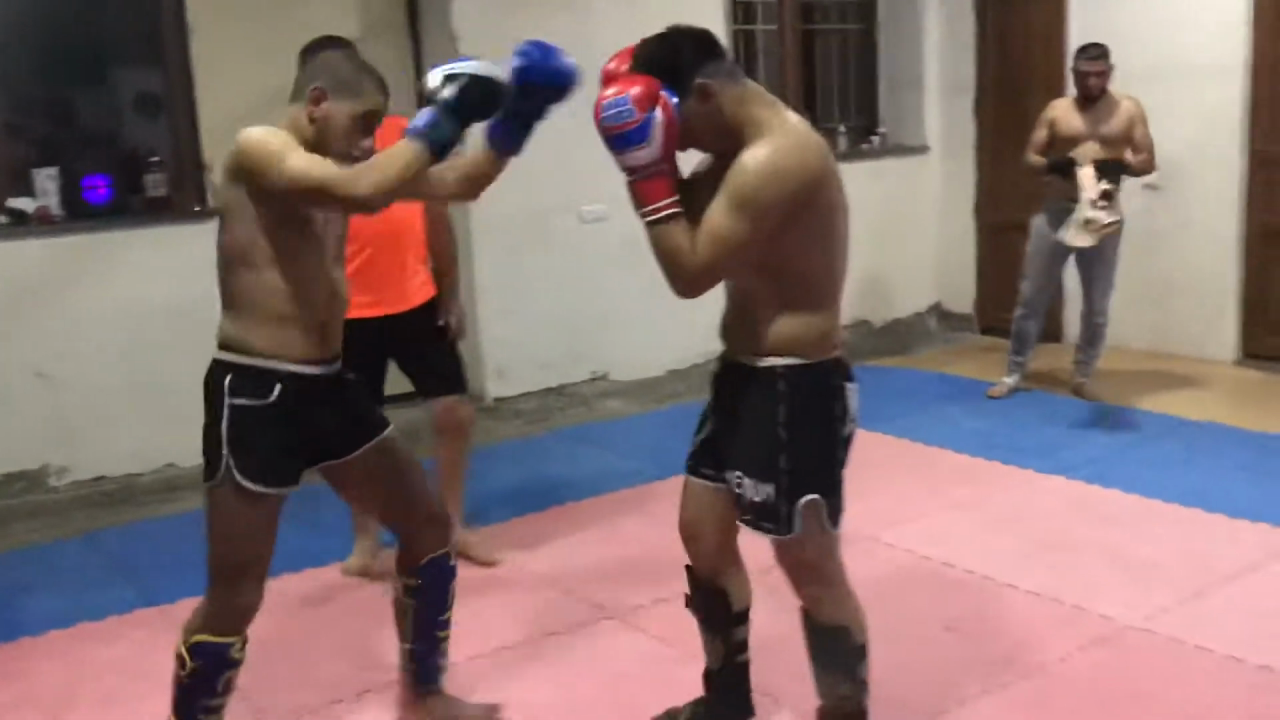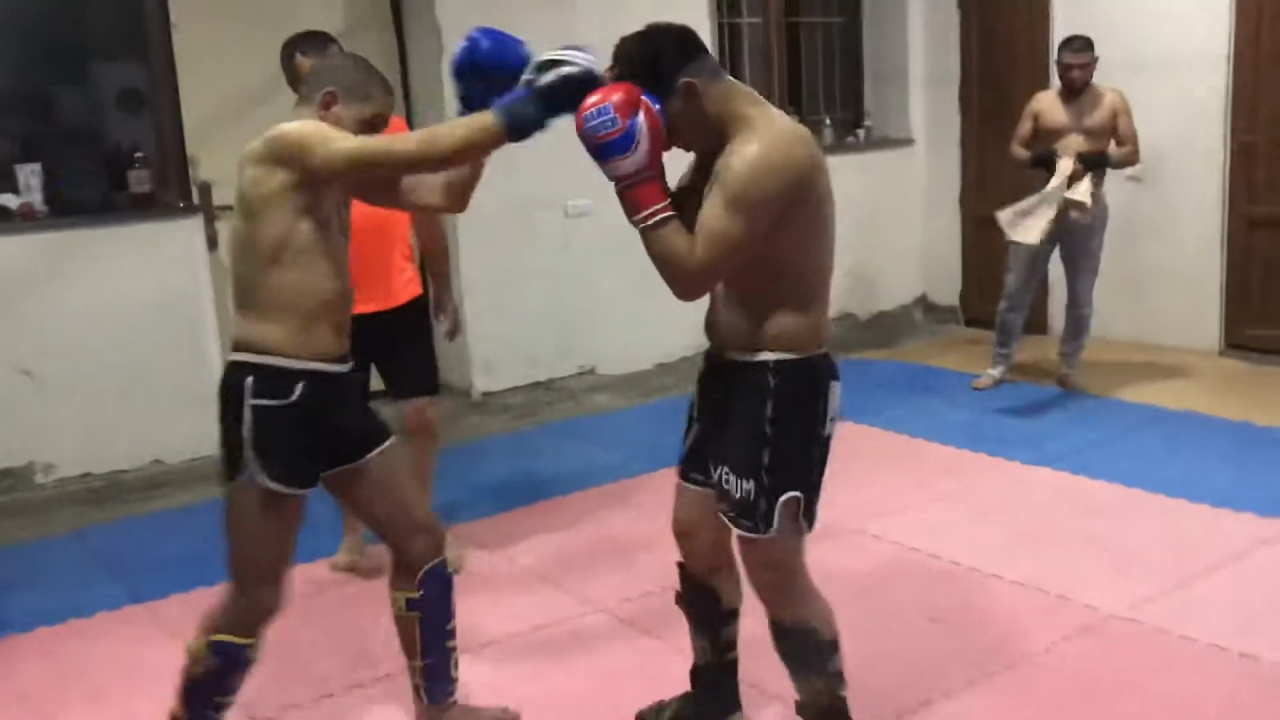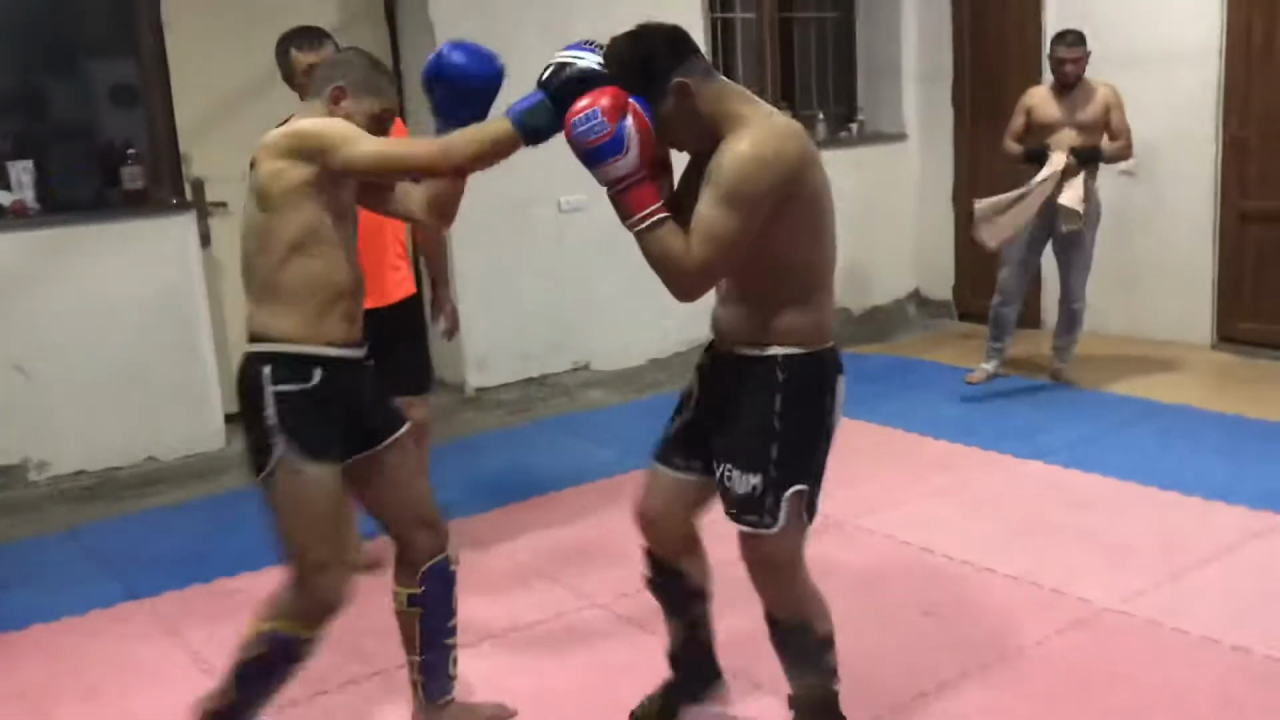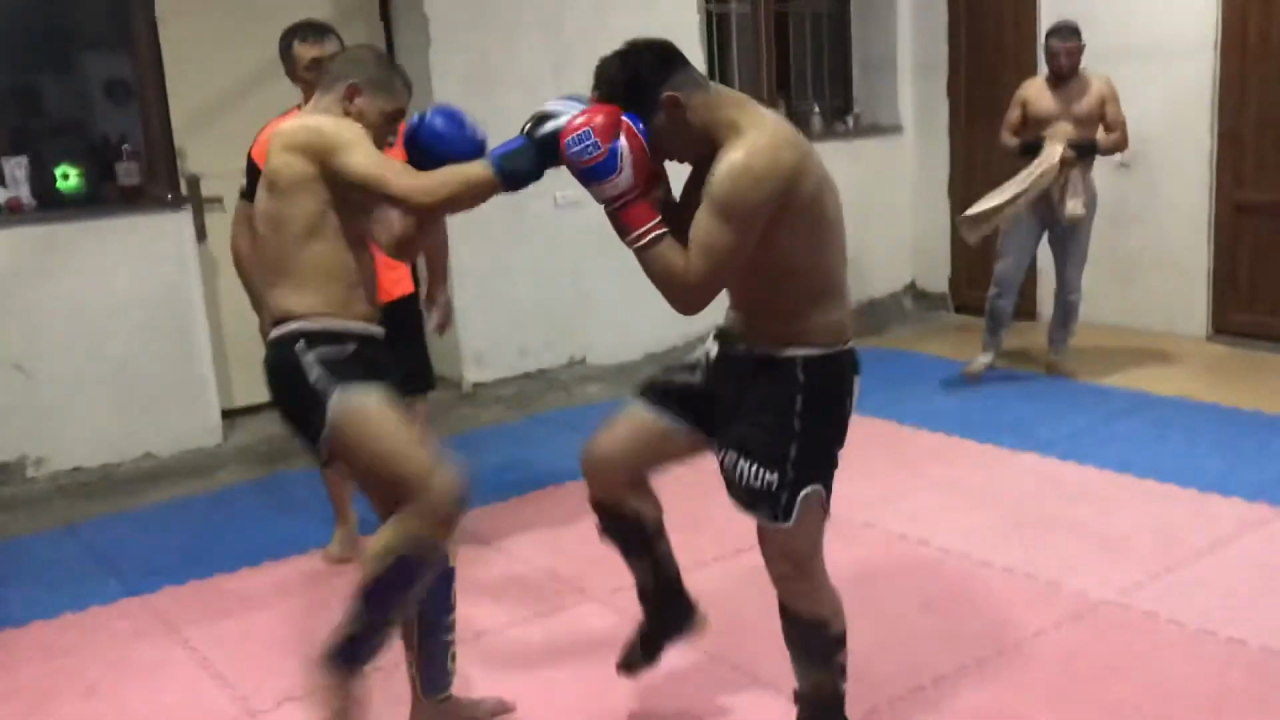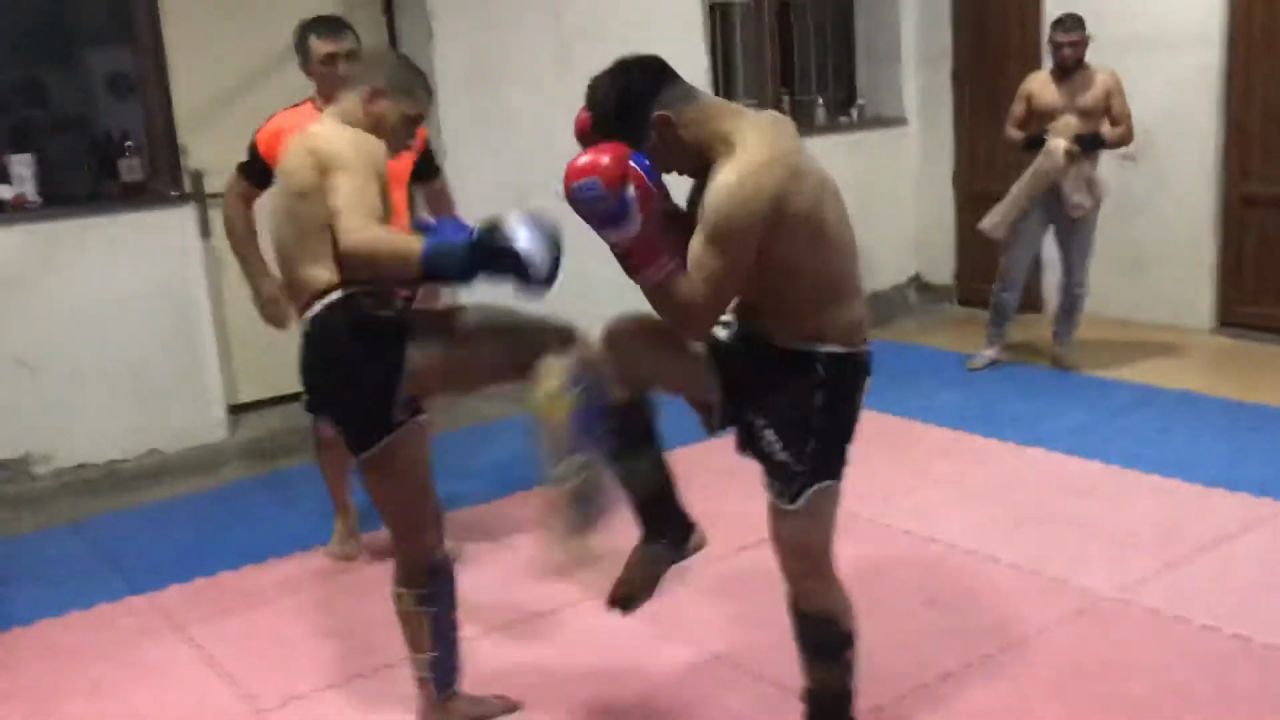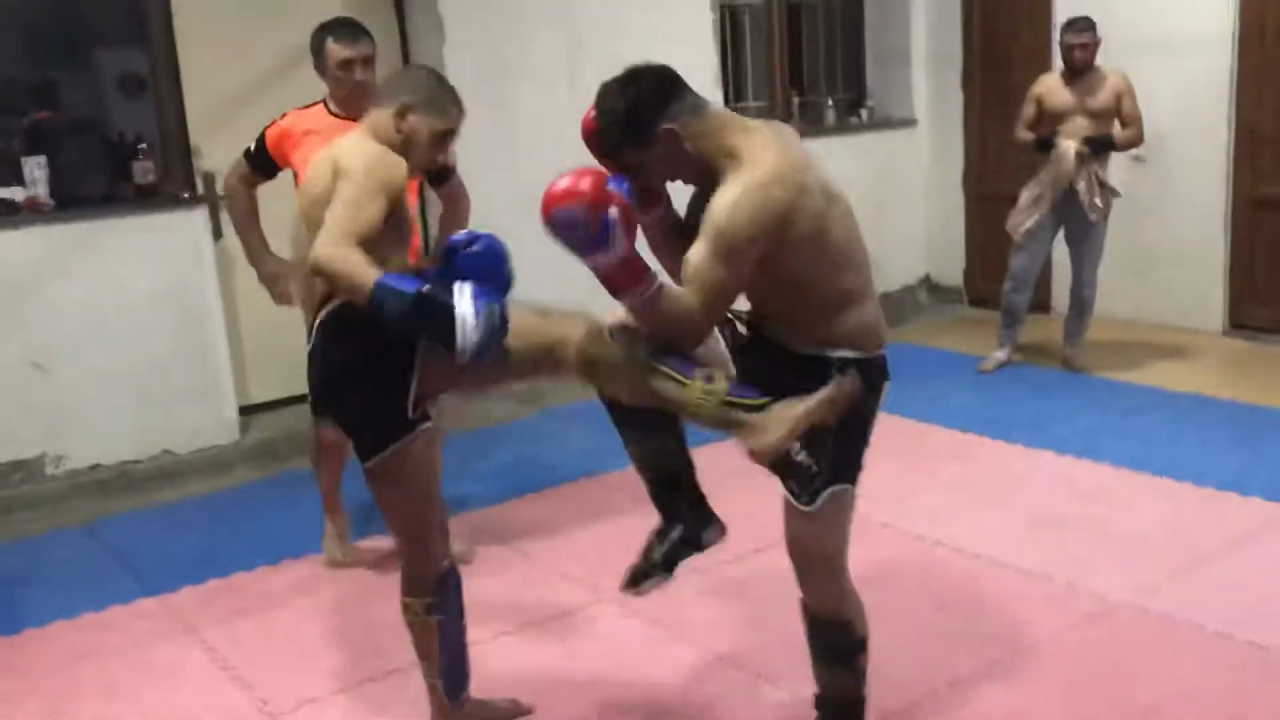
dt=0.1s
person 1, frame 1
left shoulder: (778, 157)
right shoulder: (742, 148)
left elbow: (690, 273)
right elbow: (685, 215)
left wrist: (644, 167)
right wrist: (653, 160)
left hip: (797, 388)
right hip: (744, 374)
left knee: (810, 568)
right knee: (702, 533)
person 1, frame 2
left shoulder: (767, 152)
right shoulder: (727, 145)
left elbow: (689, 274)
right elbow: (682, 231)
left wrist: (634, 174)
right wrist: (640, 164)
left hip: (782, 385)
right hip: (729, 372)
left knee: (774, 568)
right knee: (696, 535)
person 1, frame 3
left shoulder: (759, 149)
right shoulder: (727, 140)
left elbow: (688, 275)
right elbow: (684, 236)
left wrist: (627, 179)
right wrist: (651, 161)
left hip: (785, 379)
right hip: (729, 362)
left knee: (774, 564)
right knee: (661, 518)
person 1, frame 4
left shoulder: (755, 157)
right shoulder: (728, 142)
left elbow: (689, 288)
right elbow: (686, 246)
left wrist: (623, 196)
right wrist: (644, 177)
left hip: (800, 377)
right hip: (742, 353)
left knee: (792, 562)
right knee: (606, 458)
right ankle: (667, 607)
person 1, frame 5
left shoulder: (746, 176)
right shoulder: (752, 129)
left elbow: (693, 312)
right elbow: (690, 251)
left wrist: (625, 228)
right wrist: (642, 191)
left hip: (818, 367)
right hip: (760, 339)
left knee: (803, 558)
right knee: (617, 349)
right ankle: (665, 529)
person 1, frame 6
left shoulder: (751, 190)
right shoulder: (754, 142)
left elbow: (686, 322)
right elbow: (691, 256)
left wrist: (609, 261)
right wrist: (647, 196)
left hip: (832, 371)
right hip: (774, 342)
left knee: (817, 563)
person 2, frame 1
left shoulder: (333, 164)
right shoulder: (256, 152)
left elbow: (454, 188)
right elbow: (367, 190)
left wrist: (510, 120)
right wrist: (440, 120)
left hip: (328, 385)
right hip: (255, 395)
left knee: (429, 529)
right knee: (235, 597)
person 2, frame 2
left shoulder: (334, 169)
right shoulder: (287, 146)
right elbow: (427, 152)
left wrist: (519, 107)
right wrist: (527, 104)
left hip: (333, 387)
right hip: (271, 395)
left knee: (420, 542)
right knee: (255, 599)
person 2, frame 3
left shoulder: (332, 168)
right shoulder: (304, 141)
left elbow: (423, 205)
right elbow: (438, 155)
left wrist: (463, 107)
right wrist: (544, 107)
left hip: (341, 380)
right hip: (290, 387)
left knee: (424, 538)
right knee: (320, 590)
person 2, frame 4
left shoulder: (331, 162)
right shoulder: (315, 135)
left elbow: (397, 240)
right elbow: (421, 189)
right wrist: (525, 155)
left hip: (347, 358)
right hip: (316, 361)
left knee: (424, 525)
right knee: (442, 491)
person 2, frame 5
left shoulder: (314, 156)
right shoulder: (347, 145)
right elbow: (360, 243)
left wrist: (439, 245)
right wrist: (473, 253)
left hip: (349, 361)
right hip: (358, 349)
left knee: (420, 537)
right knee: (536, 338)
person 2, frame 6
left shoulder: (340, 163)
right shoulder: (372, 160)
right elbow: (330, 256)
left wrist: (438, 284)
right wrist: (412, 304)
left hip: (354, 362)
right hip: (361, 353)
left knee: (425, 551)
right knee: (576, 339)
right ankle: (758, 419)
person 3, frame 1
left shoulder: (404, 135)
left elbow: (436, 214)
left wrist: (450, 296)
left hip: (417, 304)
right hip: (350, 317)
left knee: (455, 414)
left ankle: (453, 525)
right ankle: (366, 542)
person 3, frame 2
left shoulder: (392, 130)
left elbow: (426, 213)
left wrist: (445, 292)
left hip: (402, 302)
left knee: (420, 416)
right ankle: (353, 534)
person 3, frame 3
left shoulder: (388, 127)
left elbow: (425, 214)
left wrist: (445, 291)
left hip: (395, 300)
left knee: (415, 416)
right ankle: (349, 529)
person 3, frame 4
right shoulder: (275, 142)
right elbow: (245, 230)
left wrist: (439, 285)
left hip: (395, 300)
left knee: (410, 413)
right ankle: (346, 526)
person 3, frame 5
right shoulder: (282, 131)
left elbow: (440, 200)
right elbow: (236, 198)
right wrist: (259, 281)
right knee: (330, 424)
right ankle: (345, 521)
person 3, frame 6
right shoulder: (293, 130)
left elbow: (455, 198)
right elbow: (237, 183)
right wrist: (265, 262)
right knee: (332, 429)
right ankle: (335, 523)
person 4, frame 1
left shoulder: (1129, 109)
right shoulder: (1056, 110)
left elbow: (1148, 160)
right elbow: (1030, 156)
left wrist: (1117, 165)
right wrist: (1054, 165)
right hip: (1055, 213)
left knee: (1097, 304)
right knee: (1032, 296)
left ankle: (1082, 376)
right ankle: (1014, 372)
person 4, frame 2
left shoulder: (1113, 102)
right shoulder: (1040, 103)
left elbow: (1132, 152)
right elbow: (1015, 149)
left wrist: (1100, 159)
right wrist: (1038, 158)
left hip: (1087, 207)
left knee: (1081, 295)
right knee: (1017, 288)
left ankle: (1068, 367)
right ankle: (999, 364)
person 4, frame 3
left shoulder: (1105, 96)
right shoulder: (1032, 97)
left elbow: (1125, 146)
right elbow: (1008, 143)
left wrist: (1092, 154)
right wrist: (1029, 153)
left hip: (1080, 202)
left knee: (1074, 290)
right knee: (1010, 282)
left ankle: (1061, 361)
right ankle: (993, 358)
person 4, frame 4
left shoulder: (1101, 88)
right shoulder: (1028, 90)
left elbow: (1120, 138)
right elbow: (1005, 137)
left wrist: (1088, 147)
right wrist: (1026, 146)
left knee: (1070, 282)
right knee: (1006, 274)
left ankle: (1057, 354)
right ankle: (989, 350)
person 4, frame 5
left shoulder: (1106, 81)
right shoulder: (1033, 83)
left elbow: (1125, 131)
right elbow: (1010, 130)
left wrist: (1094, 140)
right wrist: (1029, 140)
left knee: (1075, 275)
right knee: (1011, 267)
left ankle: (1062, 346)
right ankle: (994, 344)
person 4, frame 6
left shoulder: (1116, 83)
right shoulder: (1043, 85)
left elbow: (1136, 133)
right elbow: (1020, 132)
left wrist: (1104, 142)
right wrist: (1041, 142)
left hip: (1090, 190)
right hip: (1045, 187)
left knee: (1085, 277)
right knee: (1021, 269)
left ankle: (1072, 348)
right ankle: (1005, 346)
